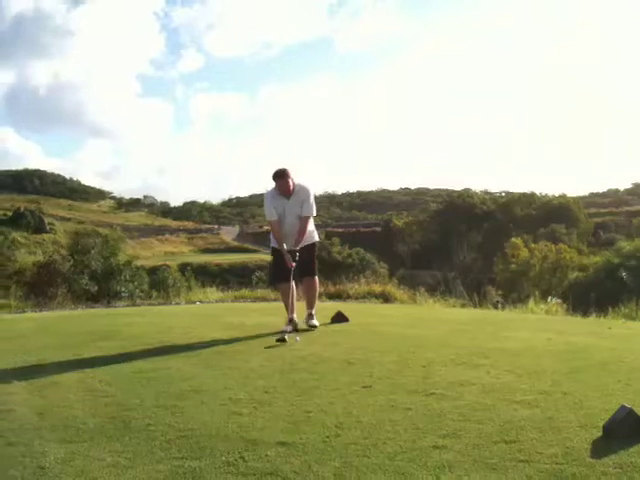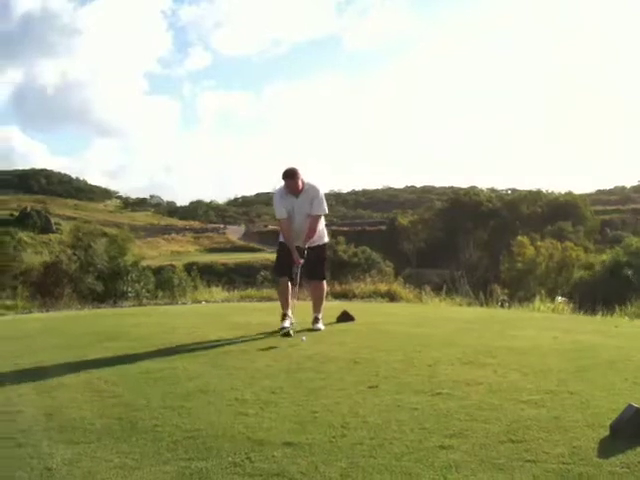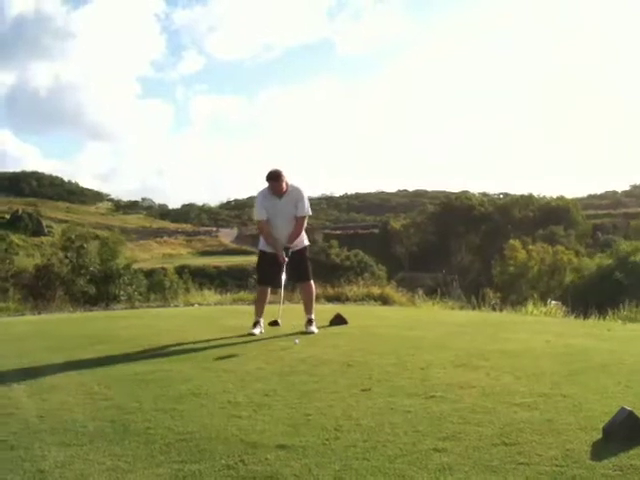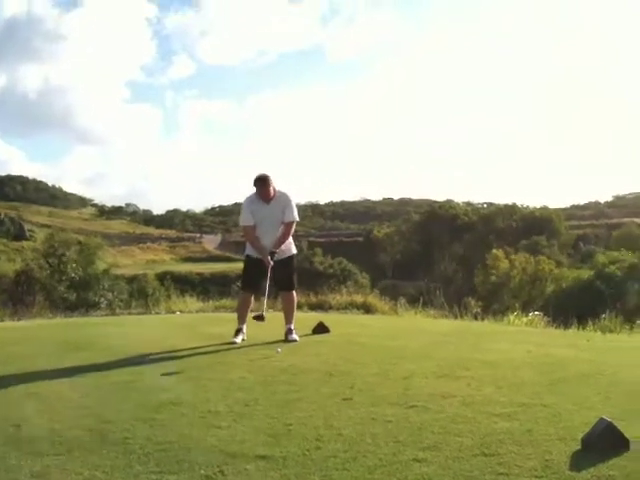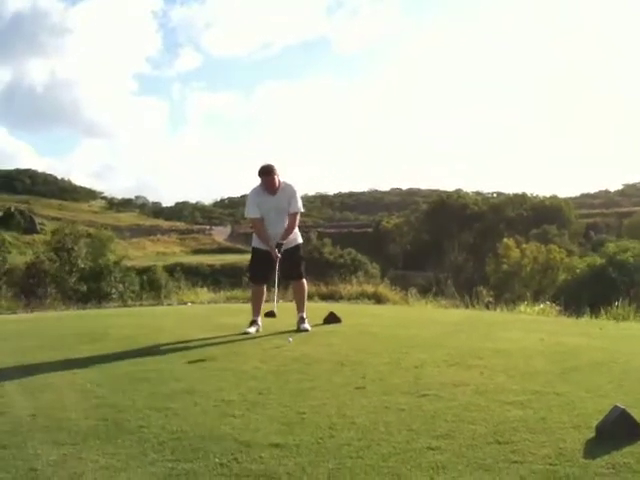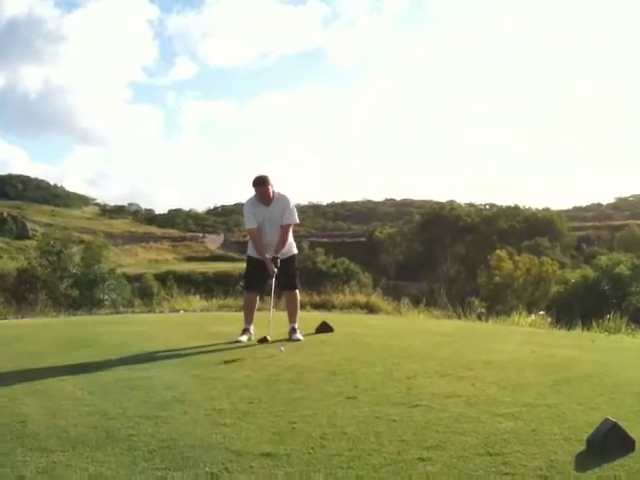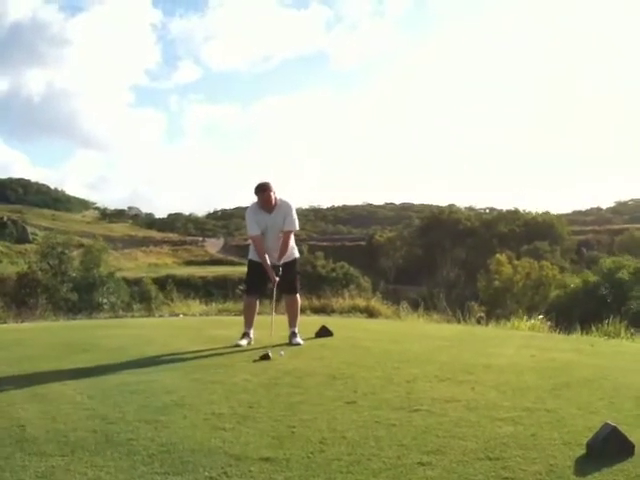
dt=0.4s
person 1, frame 1
left shoulder: (305, 193)
right shoulder: (269, 198)
left elbow: (305, 223)
right elbow: (275, 228)
left wrist: (295, 247)
right wrist: (285, 252)
left hip: (306, 241)
right hip: (280, 244)
left knee: (310, 277)
right knee: (284, 281)
left ankle: (311, 314)
right ankle: (291, 319)
person 1, frame 2
left shoulder: (315, 192)
right shoulder: (279, 195)
left elbow: (315, 222)
right elbow: (284, 225)
left wrist: (304, 246)
right wrist: (294, 251)
left hip: (316, 241)
right hip: (289, 241)
left knee: (317, 279)
right knee: (282, 276)
left ankle: (317, 317)
right ankle: (286, 315)
person 1, frame 3
left shoulder: (298, 194)
right shoulder: (261, 198)
left elbow: (301, 222)
right elbow: (262, 228)
left wrist: (288, 245)
right wrist: (277, 250)
left hip: (297, 245)
right hip: (269, 248)
left knee: (306, 280)
right knee: (263, 284)
left ankle: (310, 319)
right ankle: (258, 322)
person 1, frame 4
left shoulder: (285, 200)
right shoulder: (248, 203)
left elbow: (289, 227)
right elbow: (249, 233)
left wrist: (274, 250)
right wrist: (264, 254)
left hip: (283, 252)
right hip: (255, 253)
left knee: (288, 290)
right knee: (247, 290)
left ankle: (290, 329)
right ankle: (240, 329)
person 1, frame 5
left shoulder: (290, 191)
right shoulder: (254, 195)
left elbow: (294, 219)
right elbow: (256, 224)
left wrist: (282, 242)
right wrist: (270, 247)
left hip: (290, 242)
right hip: (262, 245)
left knee: (298, 279)
right knee: (257, 282)
left ankle: (302, 318)
right ankle: (256, 320)
person 1, frame 6
left shoulder: (285, 202)
right shoulder: (249, 206)
left elbow: (286, 231)
right elbow: (254, 236)
left wrist: (276, 255)
right wrist: (266, 260)
left hip: (285, 252)
right hip: (257, 254)
left knee: (291, 289)
right knee: (251, 290)
left ankle: (293, 328)
right ankle: (248, 329)
person 1, frame 7
left shoulder: (287, 208)
right shoulder: (251, 212)
left elbow: (287, 237)
right elbow: (258, 243)
left wrist: (278, 263)
right wrist: (269, 268)
left hip: (286, 257)
right hip: (259, 258)
left knee: (292, 293)
right knee: (251, 294)
left ankle: (294, 332)
right ankle: (248, 333)
